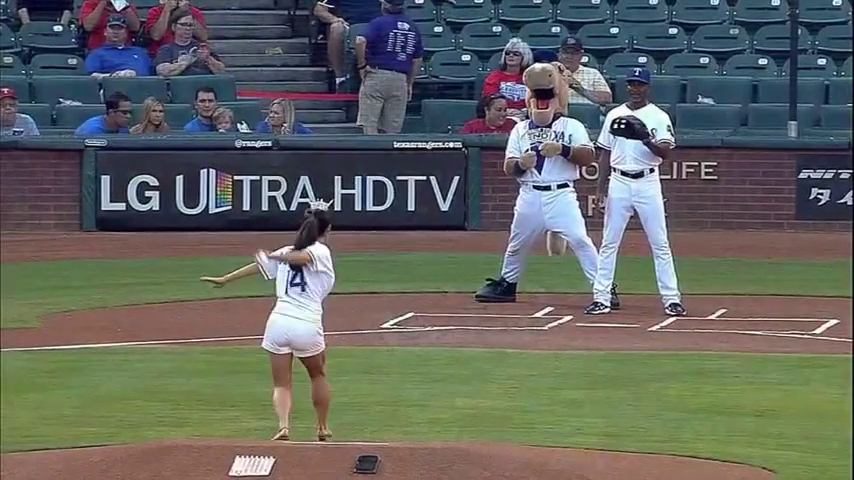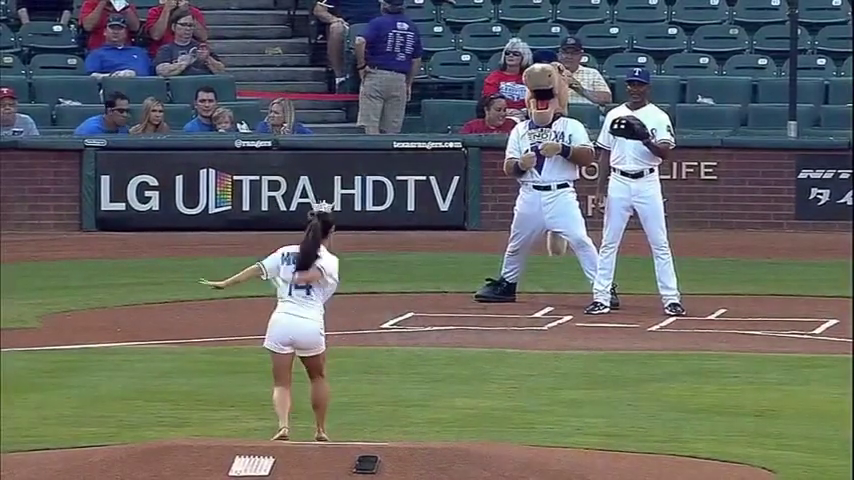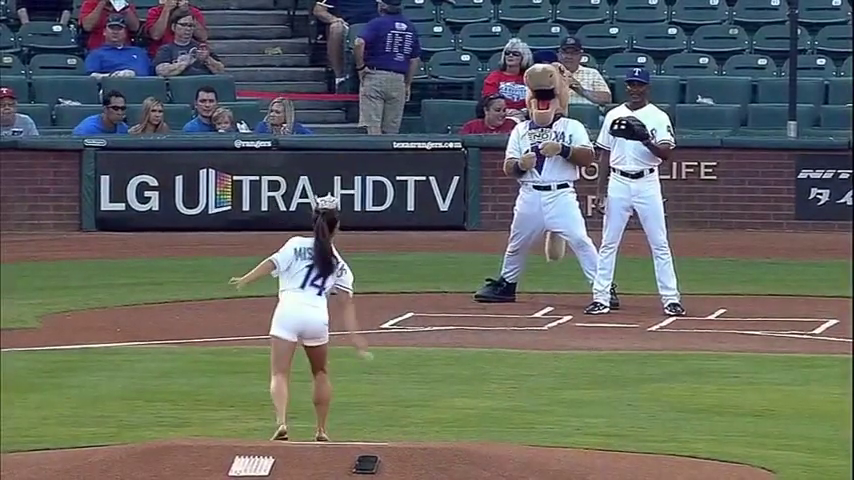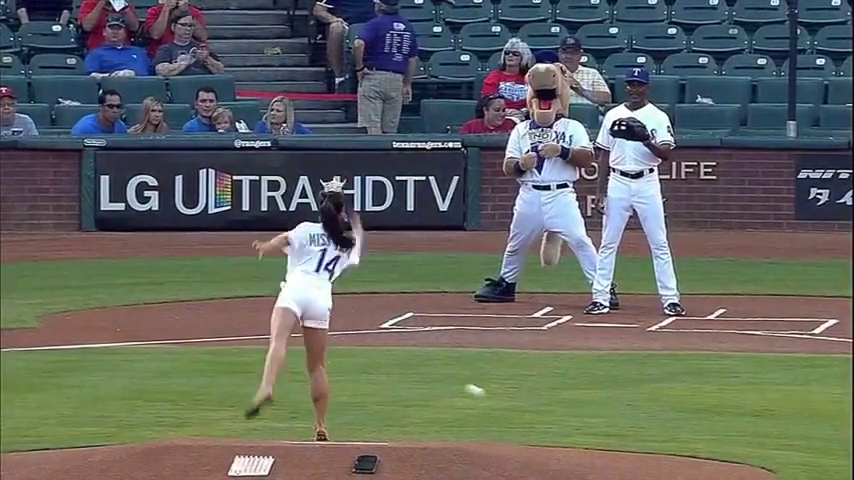
dt=0.1s
person 1, frame 1
left shoulder: (285, 251)
right shoulder: (321, 253)
left elbow: (256, 266)
right elbow: (300, 257)
left wrist: (225, 279)
right wrist: (274, 255)
left hip: (279, 323)
right hip: (308, 327)
left knee: (281, 384)
right knee: (319, 376)
left ankle: (284, 426)
right ankle: (322, 429)
person 1, frame 2
left shoulder: (287, 252)
right shoulder: (329, 261)
left elbow: (258, 269)
right elbow: (313, 276)
left wrist: (226, 283)
left hip: (281, 323)
right hip: (310, 327)
left knee: (281, 384)
right knee: (318, 378)
left ankle: (283, 426)
right ankle: (321, 431)
person 1, frame 3
left shoulder: (295, 245)
right shoulder: (340, 265)
left elbow: (271, 263)
right elbow: (346, 305)
left wrist: (245, 279)
right wrist: (356, 337)
left hip: (288, 312)
right hip: (316, 318)
left knee: (279, 375)
right knee: (320, 374)
left ankle: (281, 425)
right ankle: (320, 431)
person 1, frame 4
left shoulder: (305, 229)
right shoulder: (348, 242)
left elbow: (286, 239)
right elbow: (357, 238)
left wrist: (266, 246)
right wrist: (357, 227)
left hip: (294, 291)
right hip: (320, 302)
left knee: (277, 342)
right knee: (316, 367)
left ankle: (265, 390)
right ankle: (321, 427)
person 2, frame 1
left shoulder: (659, 117)
right shoulder: (614, 115)
left elbow: (666, 152)
right elbow: (606, 154)
left wrist: (646, 139)
right wrist: (600, 188)
left hip: (648, 183)
right hip: (619, 183)
left knee: (660, 243)
right knee: (609, 243)
left ankle: (671, 298)
right ankle: (601, 298)
person 2, frame 2
left shoulder: (659, 117)
right shoulder: (613, 115)
left elbow: (665, 152)
right elbow: (606, 154)
left wrist: (646, 140)
right wrist: (600, 189)
left hip: (647, 183)
right hip: (618, 183)
left knee: (660, 243)
right knee: (608, 243)
left ankle: (671, 298)
right ankle: (600, 298)
person 2, frame 3
left shoulder: (659, 117)
right shoulder: (613, 115)
left elbow: (666, 153)
right elbow: (605, 154)
left wrist: (647, 141)
right wrist: (600, 189)
left hip: (647, 184)
right hip: (618, 184)
left knee: (659, 243)
right knee: (608, 243)
left ankle: (670, 298)
right ankle: (600, 298)
person 2, frame 4
left shoulder: (658, 117)
right shoulder: (612, 115)
left elbow: (666, 154)
right elbow: (605, 154)
left wrist: (647, 142)
right wrist: (600, 189)
left hip: (647, 184)
right hip: (618, 184)
left knee: (659, 244)
right knee: (608, 243)
left ankle: (670, 298)
right ankle: (600, 298)
person 3, frame 1
left shoulder: (571, 125)
right shoulder: (520, 128)
left elbow: (588, 156)
right elbow: (508, 167)
left wrist: (562, 149)
right wrist: (520, 164)
left hip: (560, 195)
right hip: (529, 196)
left knee: (579, 240)
right knee: (517, 243)
left ankle: (605, 289)
right ankle: (506, 284)
person 3, frame 2
left shoulder: (571, 126)
right shoulder: (521, 129)
left elbow: (587, 156)
right elbow: (508, 167)
left wrist: (562, 148)
right wrist: (520, 164)
left hip: (561, 196)
right hip: (529, 196)
left knee: (579, 240)
right knee: (517, 244)
right ankle: (506, 285)
person 3, frame 3
left shoulder: (572, 126)
right shoulder: (521, 129)
left elbow: (587, 157)
right elbow: (508, 167)
left wrist: (562, 149)
right wrist: (520, 165)
left hip: (561, 196)
right hip: (529, 196)
left knee: (579, 240)
right knee: (517, 244)
right ankle: (505, 285)
person 3, frame 4
left shoulder: (572, 127)
right shoulder: (521, 130)
left elbow: (587, 158)
right elbow: (508, 167)
left wrist: (561, 151)
right wrist: (521, 165)
left hip: (560, 196)
right hip: (529, 196)
left knee: (579, 240)
right knee: (516, 244)
left ankle: (604, 289)
right ankle: (505, 285)
person 4, frame 1
left shoulder: (379, 22)
right shoulder: (413, 27)
left elbow: (360, 41)
right elbow: (417, 60)
left wrist: (361, 65)
right wrist: (409, 84)
left hip: (377, 76)
right hip: (400, 80)
left knee: (369, 125)
right knee: (393, 129)
person 4, frame 2
left shoulder: (379, 22)
right shoulder: (412, 27)
left elbow: (360, 42)
right elbow: (416, 60)
left wrist: (361, 65)
right wrist: (408, 84)
left hip: (376, 76)
right hip: (399, 80)
left knee: (371, 125)
right knee: (392, 130)
person 4, frame 3
left shoulder: (377, 23)
right shoulder: (410, 27)
left elbow: (359, 43)
right elbow: (415, 59)
left wrist: (360, 66)
right wrist: (407, 84)
left hip: (375, 77)
right hip: (398, 80)
left knee: (373, 126)
right knee: (392, 130)
person 4, frame 4
left shoulder: (376, 23)
right shoulder: (408, 27)
left elbow: (359, 44)
right elbow: (413, 59)
left wrist: (359, 67)
right wrist: (407, 84)
left hip: (374, 77)
right hip: (396, 80)
left knee: (373, 126)
right knee: (390, 130)
